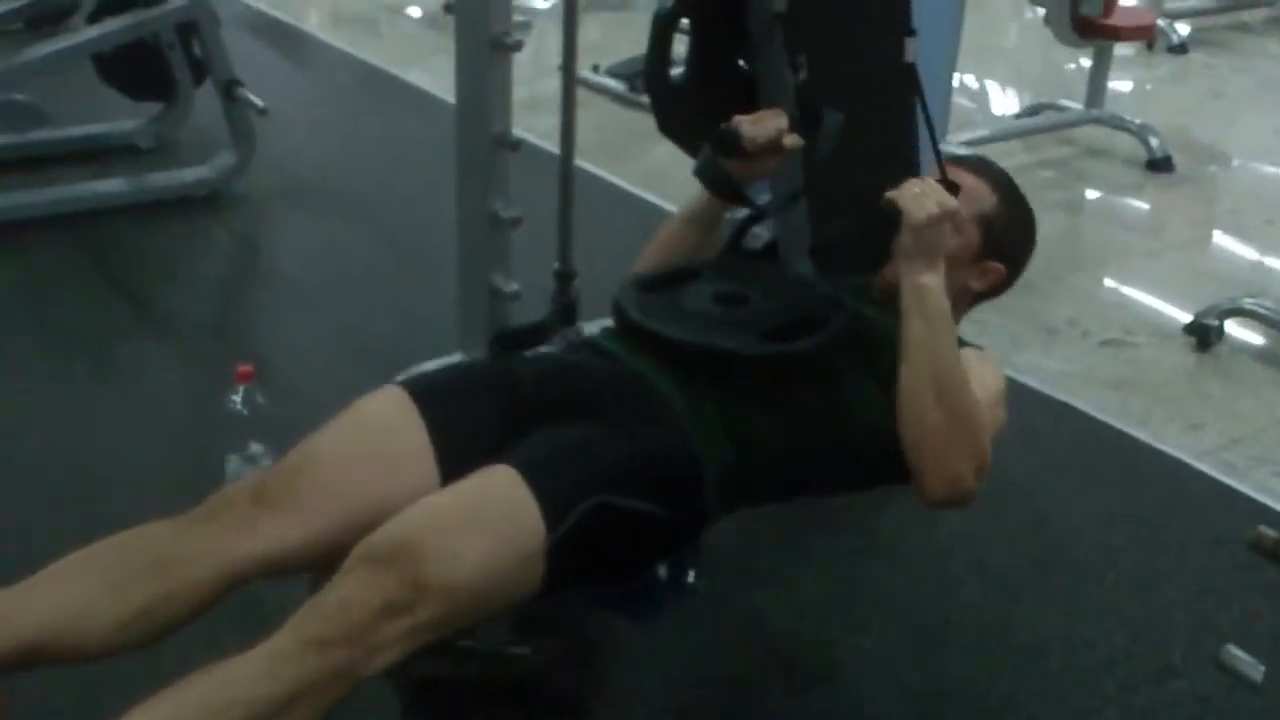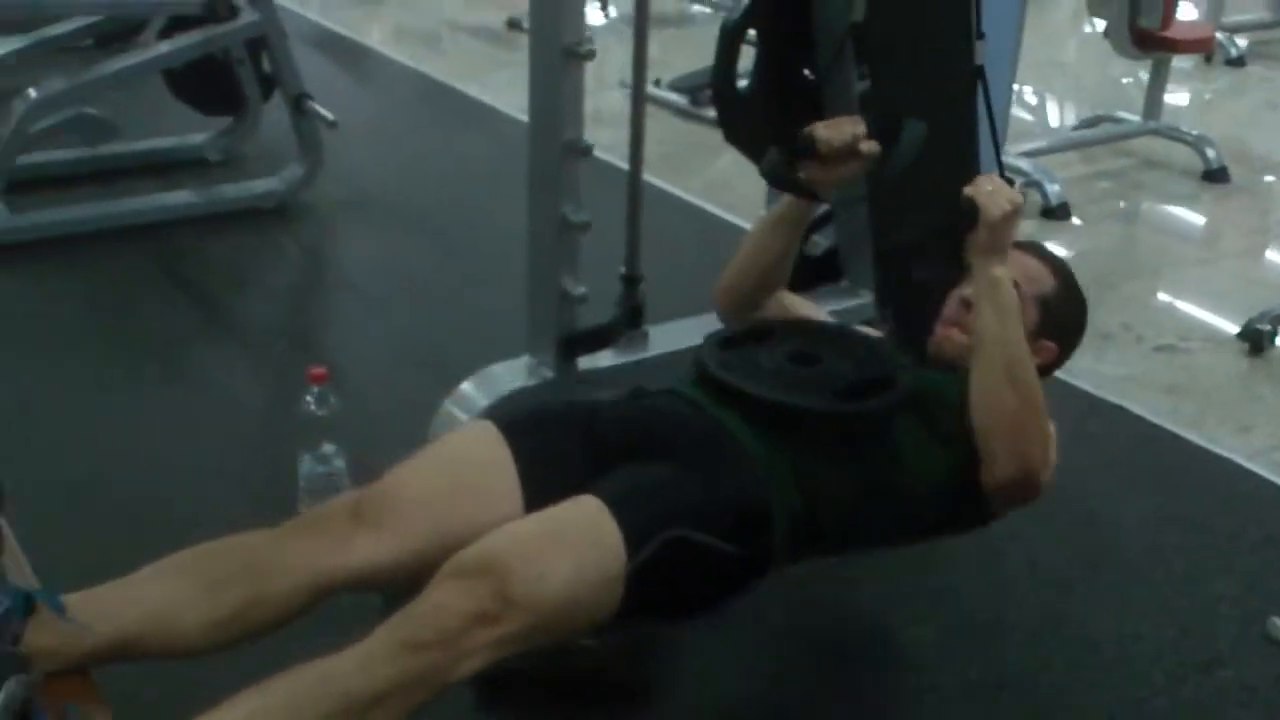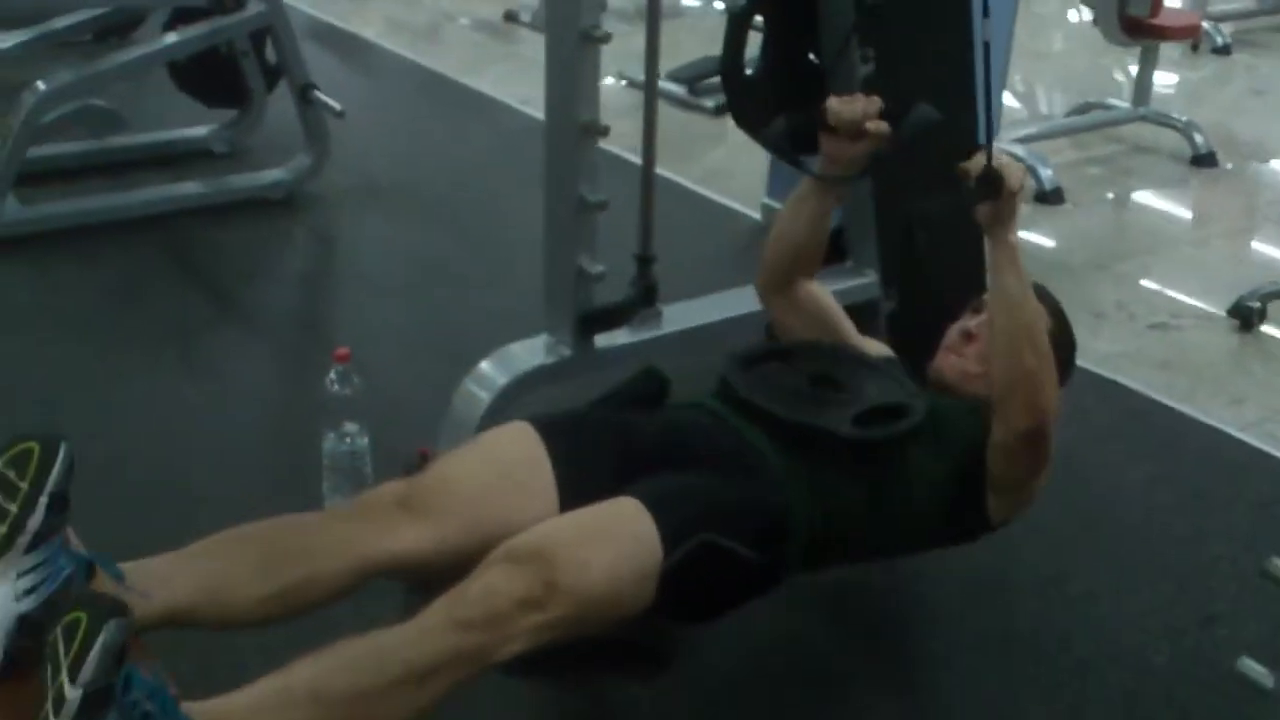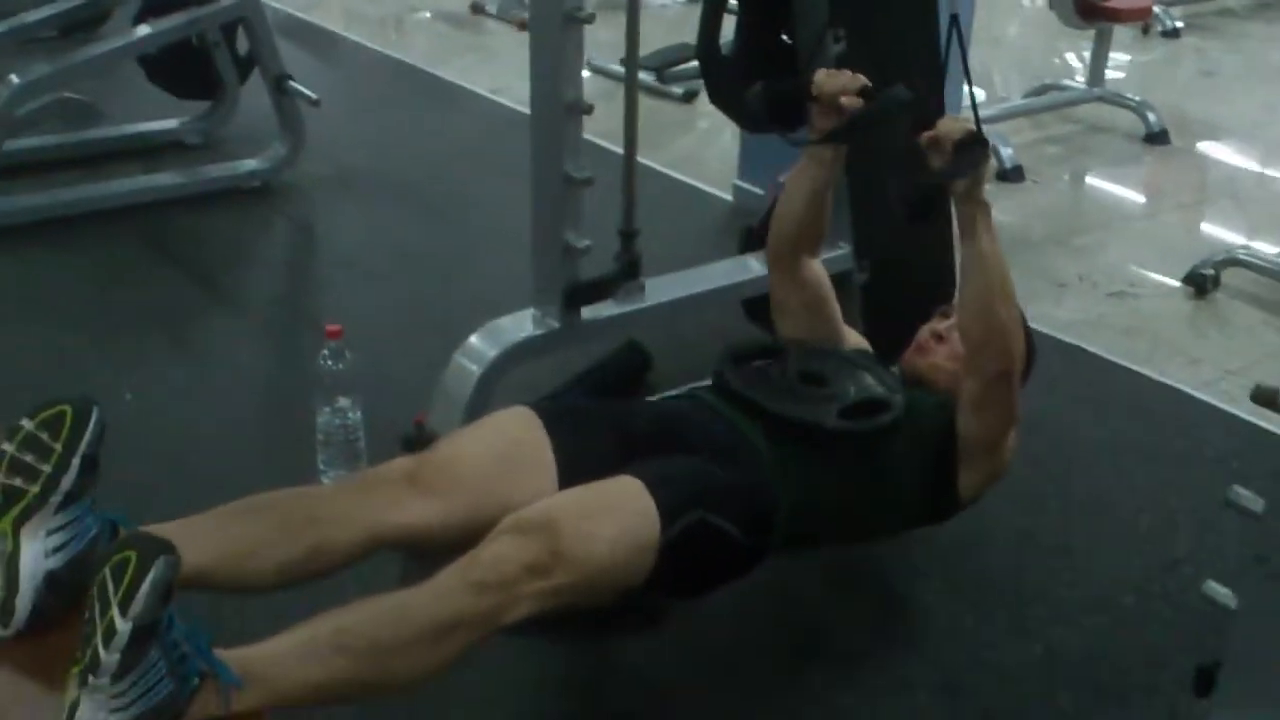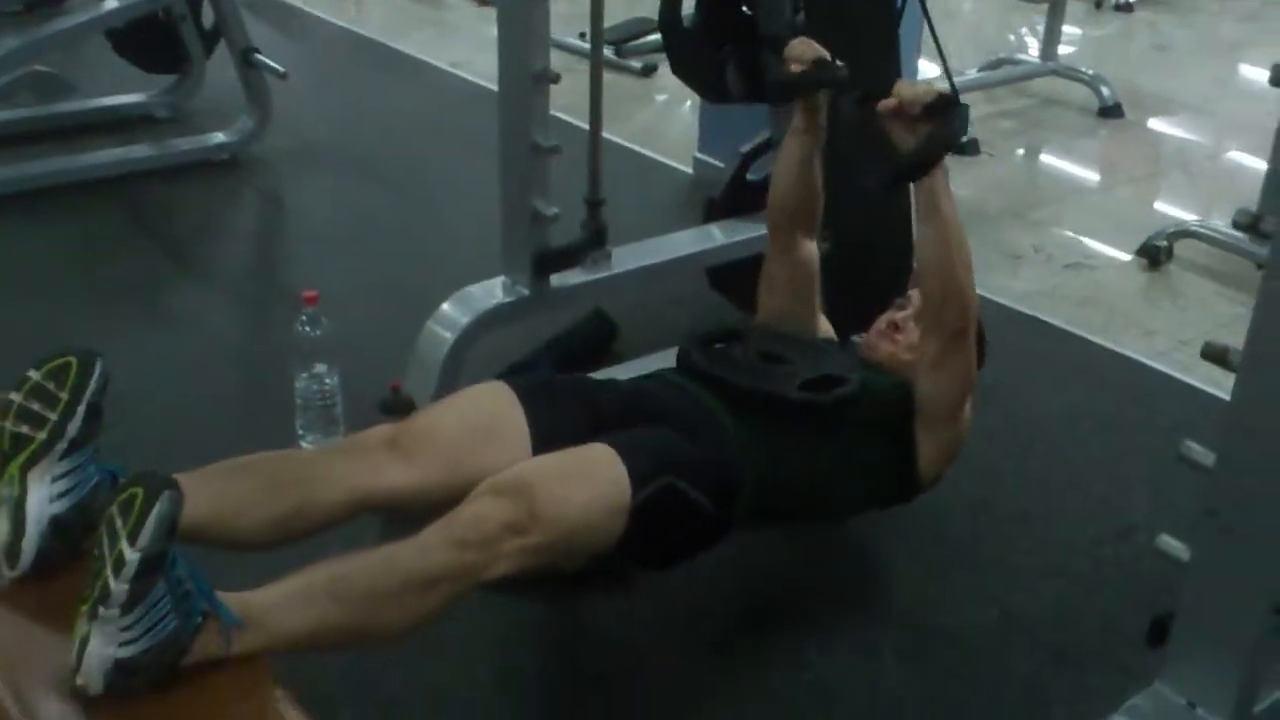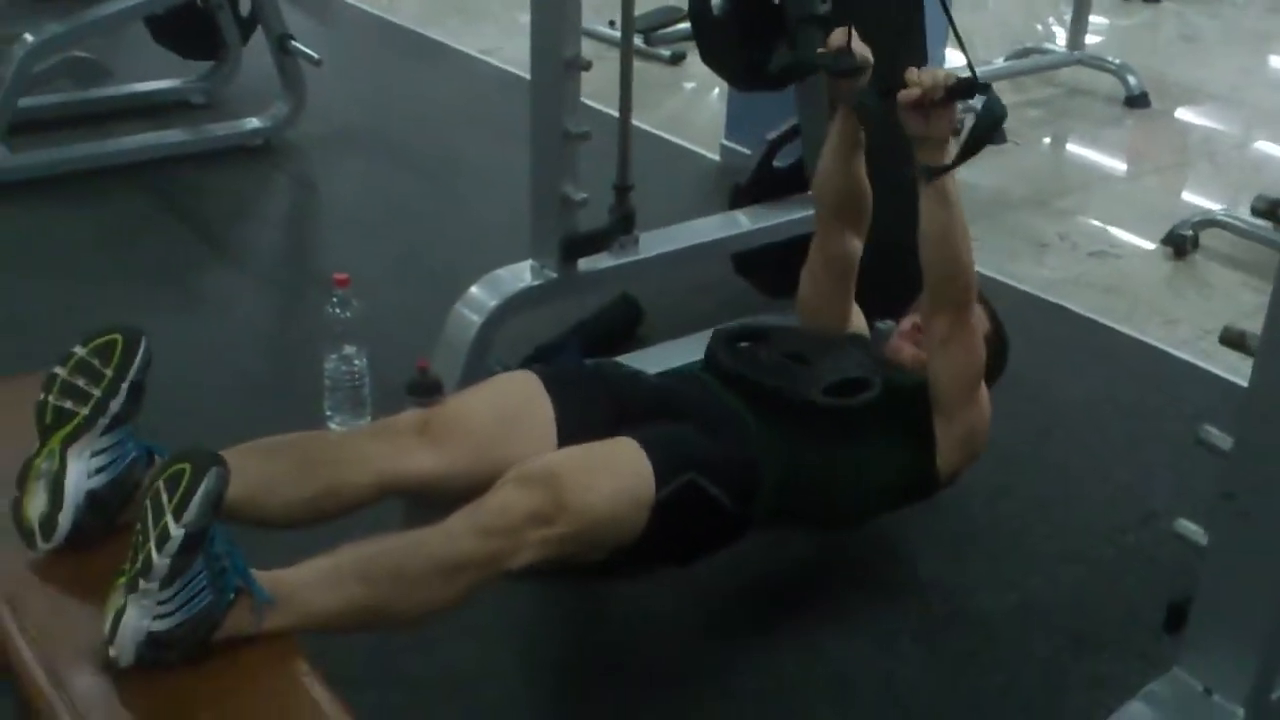
dt=0.2s
person 1, frame 1
left shoulder: (965, 374)
left elbow: (948, 477)
right elbow: (650, 287)
left wrist: (923, 277)
right wrist: (726, 183)
left hip: (658, 455)
right hip: (564, 374)
left knee: (376, 597)
right knee: (249, 517)
person 1, frame 2
left shoulder: (1014, 419)
right shoulder: (884, 356)
left elbow: (1013, 471)
right elbow: (735, 301)
left wrist: (997, 268)
right wrist: (807, 190)
left hip: (732, 497)
right hip: (646, 421)
left knee: (468, 608)
right knee: (352, 529)
person 1, frame 3
left shoulder: (994, 459)
right shoulder: (880, 372)
left elbow: (1028, 415)
right elbow: (778, 280)
left wrist: (1000, 240)
right wrist: (833, 168)
left hip: (755, 502)
right hip: (669, 432)
left knee: (512, 595)
right knee: (402, 514)
person 1, frame 4
left shoulder: (961, 443)
right shoulder: (851, 365)
left elbow: (1001, 368)
right elbow: (789, 256)
left wrist: (972, 205)
right wrist: (825, 143)
left hip: (740, 484)
right hip: (657, 420)
left knee: (519, 561)
right knee: (409, 487)
right ankle: (99, 552)
person 1, frame 5
left shoulder: (921, 428)
right shoulder: (813, 347)
left elbow: (957, 330)
right elbow: (790, 232)
left wrist: (928, 170)
right wrist: (809, 117)
left hip: (707, 460)
right hip: (626, 400)
left knee: (497, 523)
right knee: (391, 453)
left ankle: (197, 634)
right ankle: (88, 501)
person 1, frame 6
left shoulder: (947, 424)
right shoulder: (845, 347)
left elbow: (955, 304)
right elbow: (839, 230)
left wrist: (933, 155)
right wrist: (849, 110)
left hip: (729, 459)
right hip: (656, 393)
left knee: (524, 509)
right knee: (419, 439)
left ankle: (229, 609)
right ankle: (123, 479)
